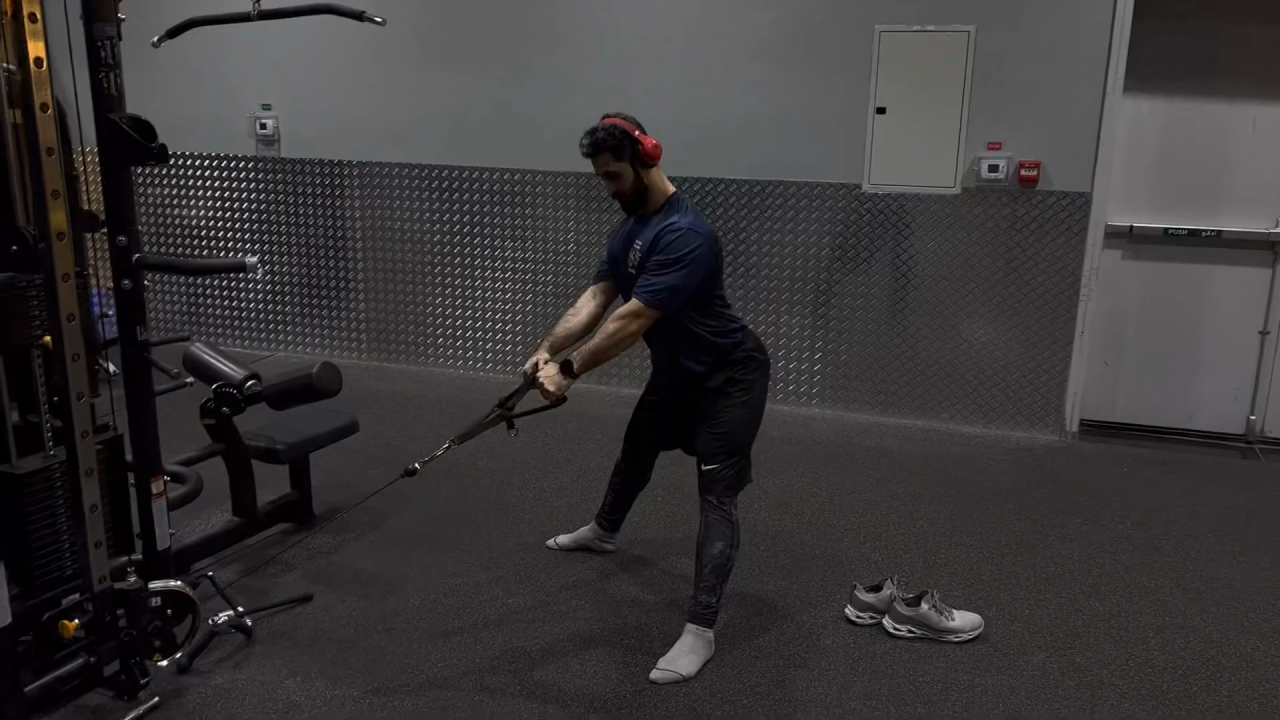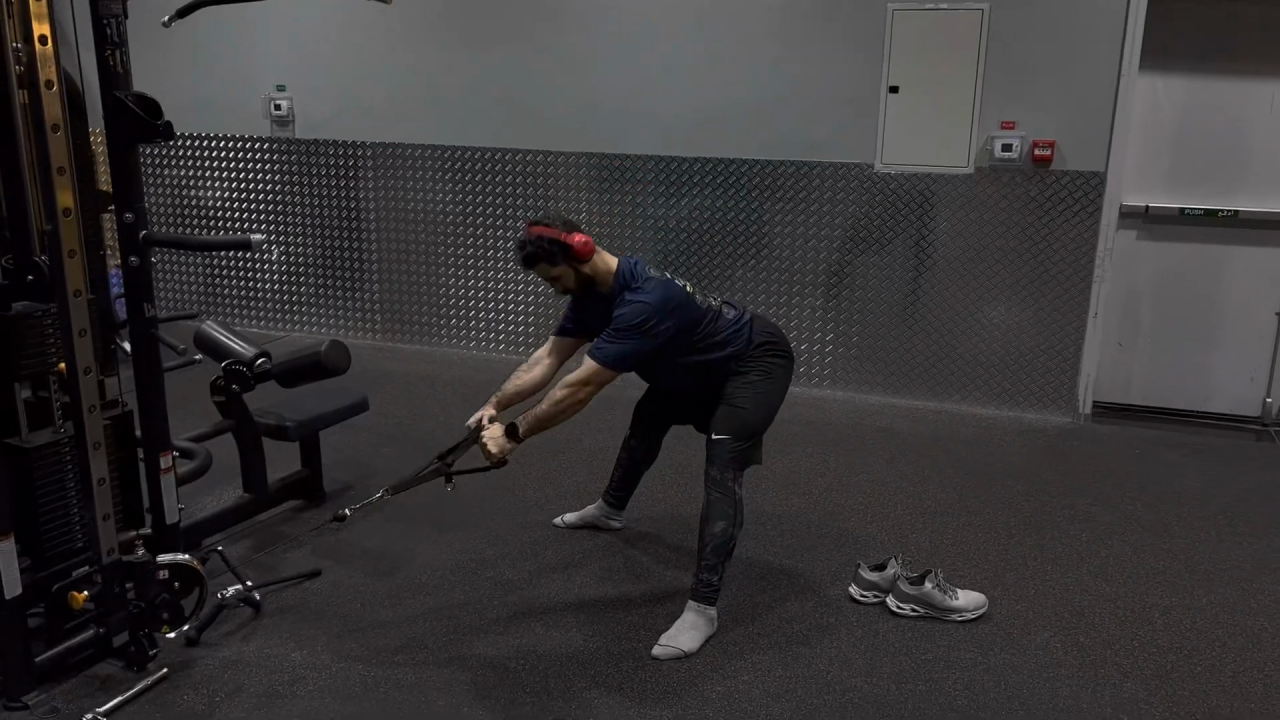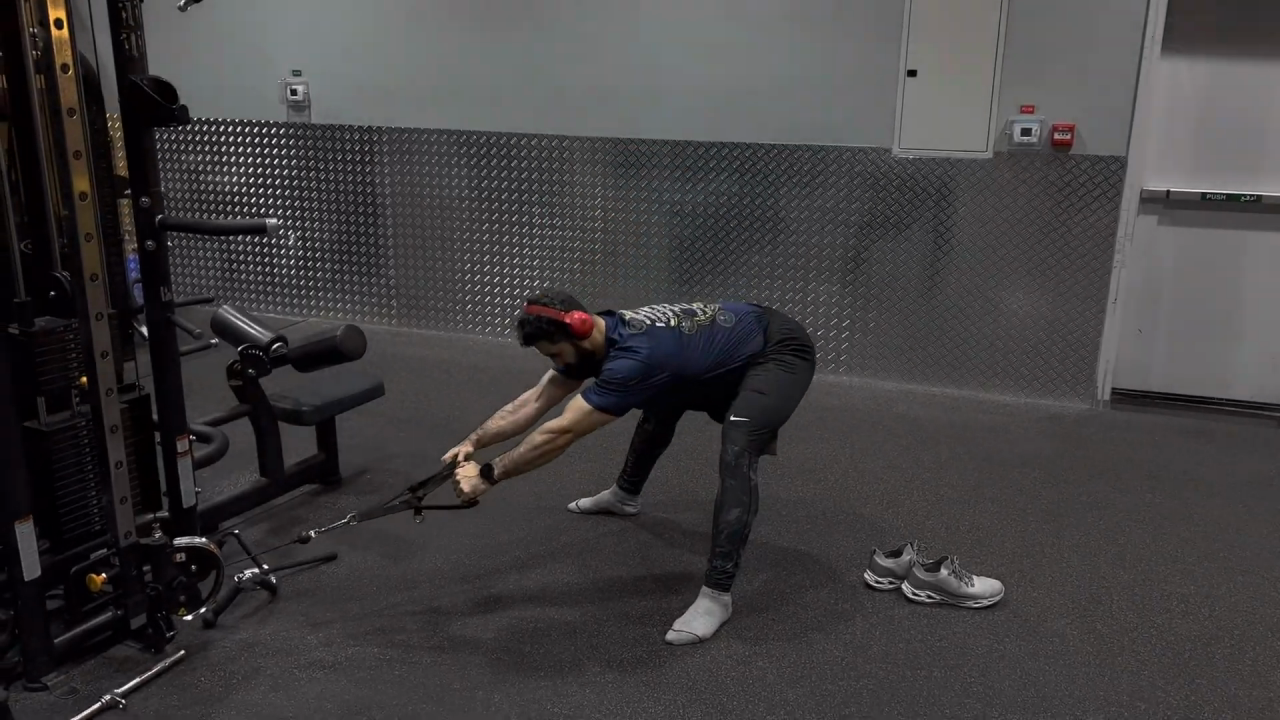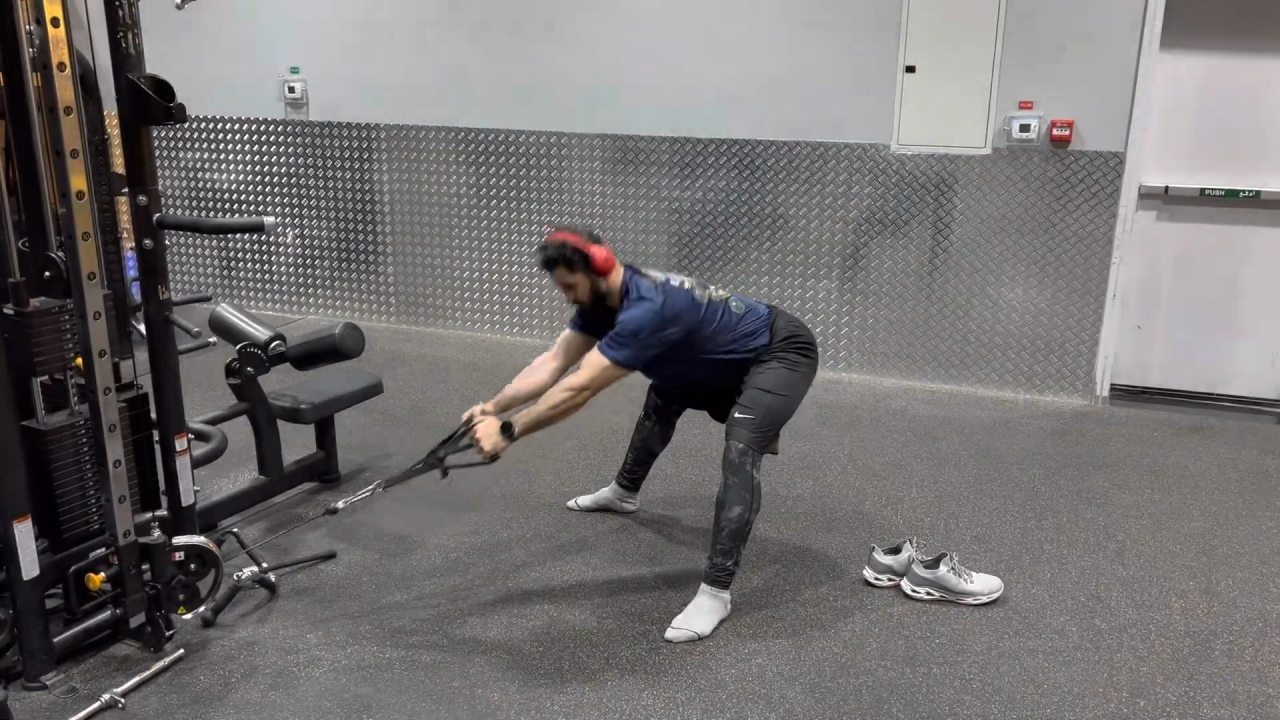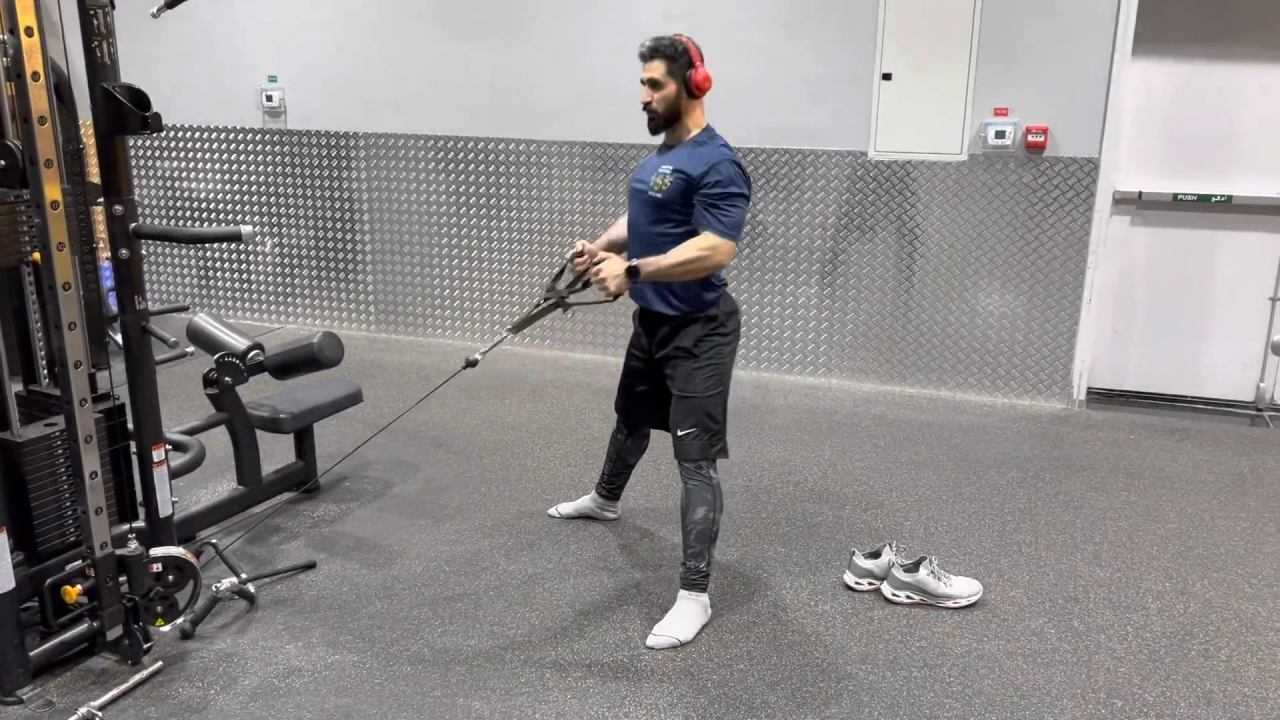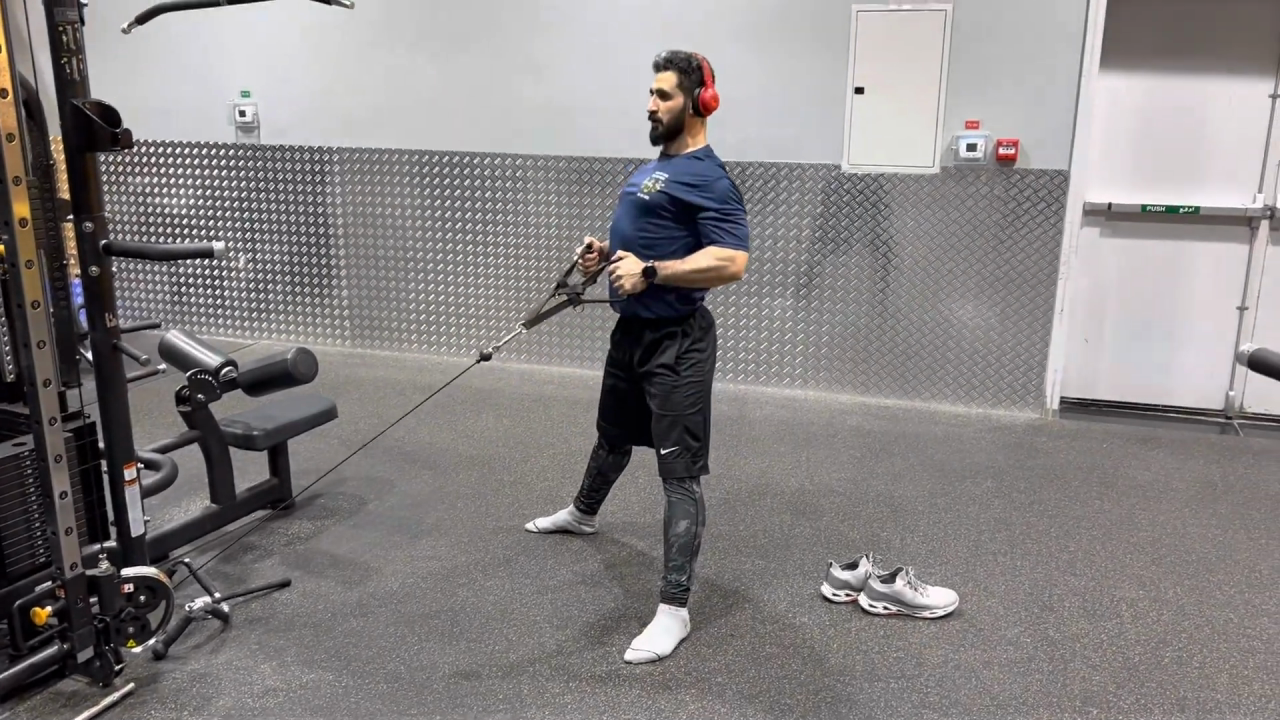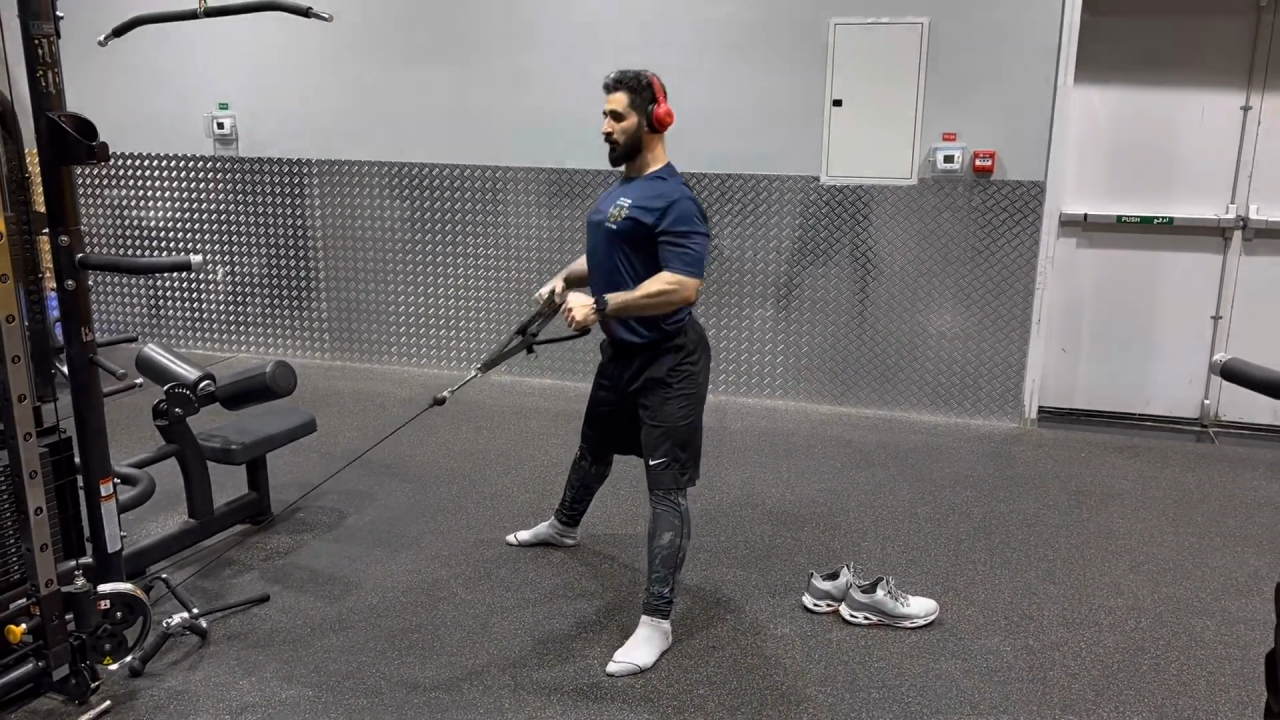
dt=0.7s
person 1, frame 1
left shoulder: (684, 234)
right shoulder: (629, 229)
left elbow: (633, 322)
right elbow: (595, 301)
left wrist: (570, 370)
right wrist: (548, 350)
left hip: (727, 378)
right hip: (675, 372)
left knee: (716, 494)
right knee: (635, 454)
left ankle: (700, 631)
right ankle: (604, 531)
person 1, frame 2
left shoulder: (645, 300)
right shoulder: (592, 292)
left elbow: (581, 387)
right elbow: (548, 357)
left wrist: (514, 433)
right wrist: (495, 405)
left hip: (758, 362)
right hip: (697, 364)
left knee: (721, 472)
right knee: (646, 421)
left ankle: (703, 609)
right ankle: (611, 509)
person 1, frame 3
left shoulder: (635, 357)
right shoulder: (597, 336)
left elbow: (561, 432)
right elbow: (535, 401)
left wrist: (488, 474)
right wrist: (473, 441)
left hip: (780, 352)
right hip: (737, 347)
left knee: (735, 455)
right knee: (658, 402)
left ankle: (716, 595)
right ankle: (625, 495)
person 1, frame 4
left shoulder: (646, 310)
right shoulder: (602, 301)
left elbow: (581, 388)
right elbow: (555, 360)
left wrist: (511, 430)
right wrist: (496, 405)
left hip: (781, 353)
left knee: (739, 452)
right knee: (661, 402)
left ankle: (715, 593)
right ankle: (624, 492)
person 1, frame 5
left shoulder: (714, 162)
right shoulder: (660, 152)
left elbow: (715, 250)
right elbow: (639, 220)
left wrist: (631, 271)
right wrist: (600, 246)
left hip: (700, 330)
right hip: (652, 322)
left knee: (695, 458)
right knee: (630, 419)
left ankle: (694, 596)
right ankle: (606, 499)
person 1, frame 6
left shoulder: (708, 179)
right shoulder: (656, 166)
left elbow: (732, 262)
left wrist: (650, 271)
right wrist: (606, 250)
left hip: (677, 340)
right hip: (631, 329)
left knee: (679, 472)
right knee: (612, 434)
left ankle: (674, 609)
right ankle: (583, 512)
person 1, frame 7
left shoulder: (672, 199)
right shoulder: (621, 187)
left elbow: (683, 286)
left wrist: (601, 304)
right wrist: (567, 277)
left hip: (668, 359)
right hip: (621, 351)
left knee: (666, 487)
right knee: (594, 448)
left ankle: (656, 622)
right ankle: (565, 525)
